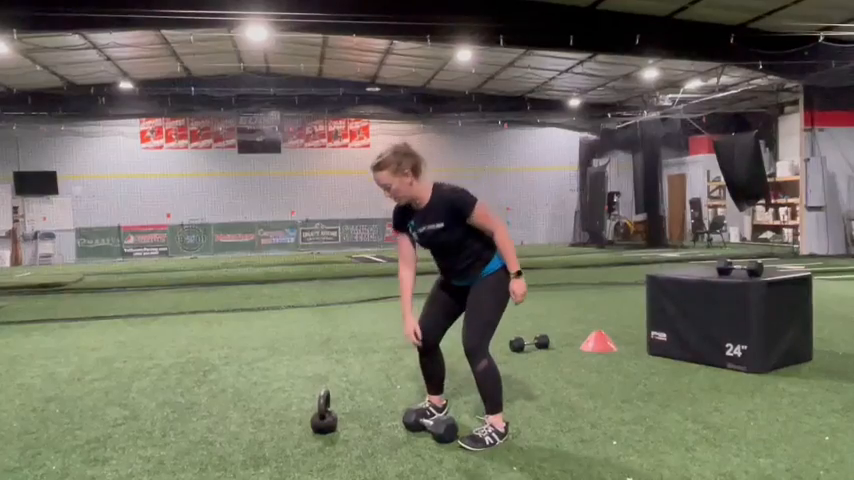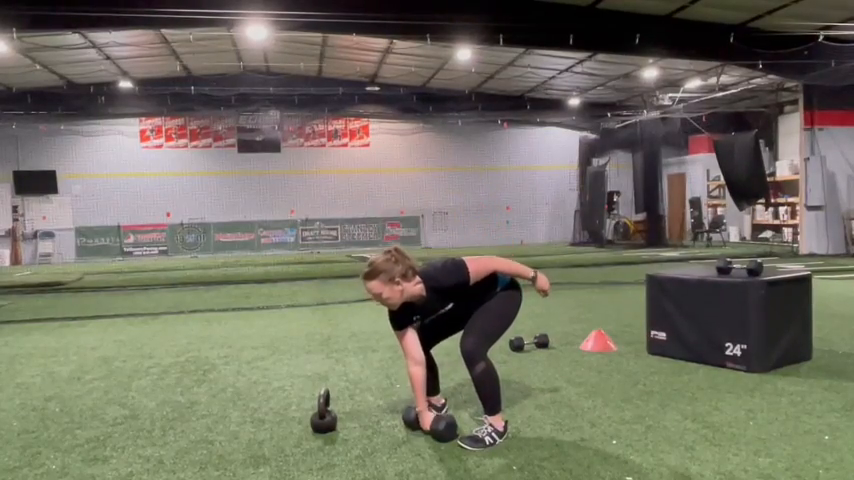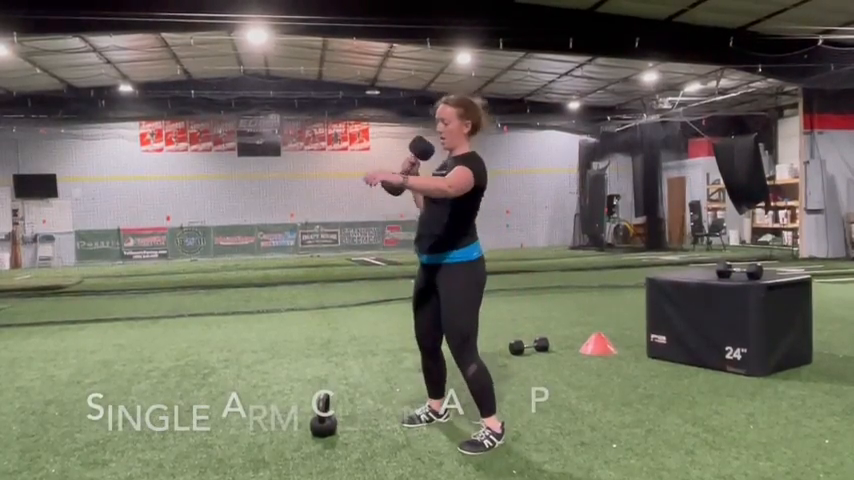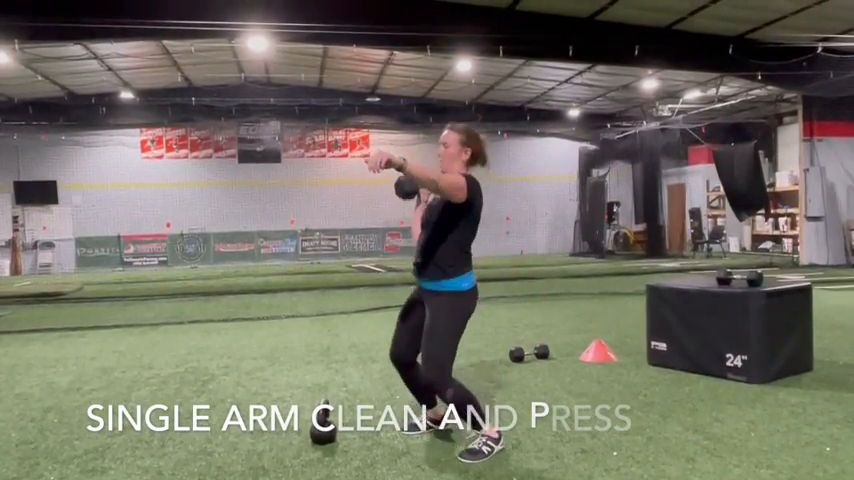
dt=1s
person 1, frame 1
left shoulder: (452, 198)
right shoulder: (403, 214)
left elbow: (497, 230)
right elbow: (406, 265)
left wrist: (516, 275)
right wrist: (407, 316)
left hip: (488, 277)
right hip: (453, 281)
left knee: (474, 345)
right knee: (424, 336)
left ankle: (498, 425)
right ankle: (437, 403)
person 1, frame 2
left shoulder: (441, 277)
right shoulder: (401, 312)
left elbow: (491, 263)
right elbow: (415, 361)
left wrist: (534, 277)
right wrist: (421, 410)
left hip: (501, 294)
left knee: (471, 348)
right knee: (419, 342)
left ankle: (496, 424)
right ankle: (435, 403)
person 1, frame 3
left shoulder: (471, 164)
right shoulder: (447, 160)
left elbow: (445, 187)
right elbow: (429, 203)
left wrist: (396, 179)
right wrist: (411, 171)
left hip: (461, 268)
right hip: (430, 266)
left knee: (462, 349)
right knee: (426, 342)
left ankle: (493, 425)
right ankle: (436, 407)
person 1, frame 4
left shoulder: (466, 187)
right shoulder: (442, 196)
left elbow: (434, 179)
right elbow: (421, 236)
left wrist: (396, 162)
right wrist: (420, 201)
left hip: (453, 293)
right hip: (426, 289)
left knee: (435, 373)
right knee: (400, 355)
left ankle: (490, 433)
right ankle: (435, 414)
